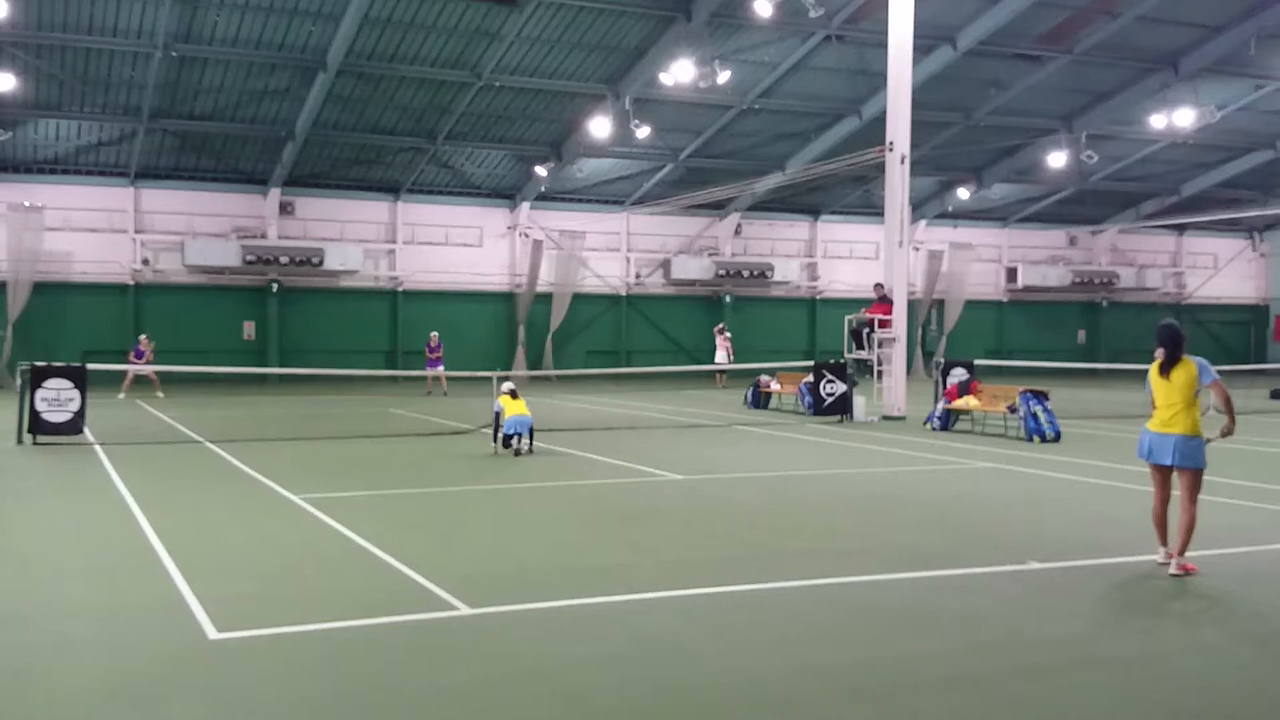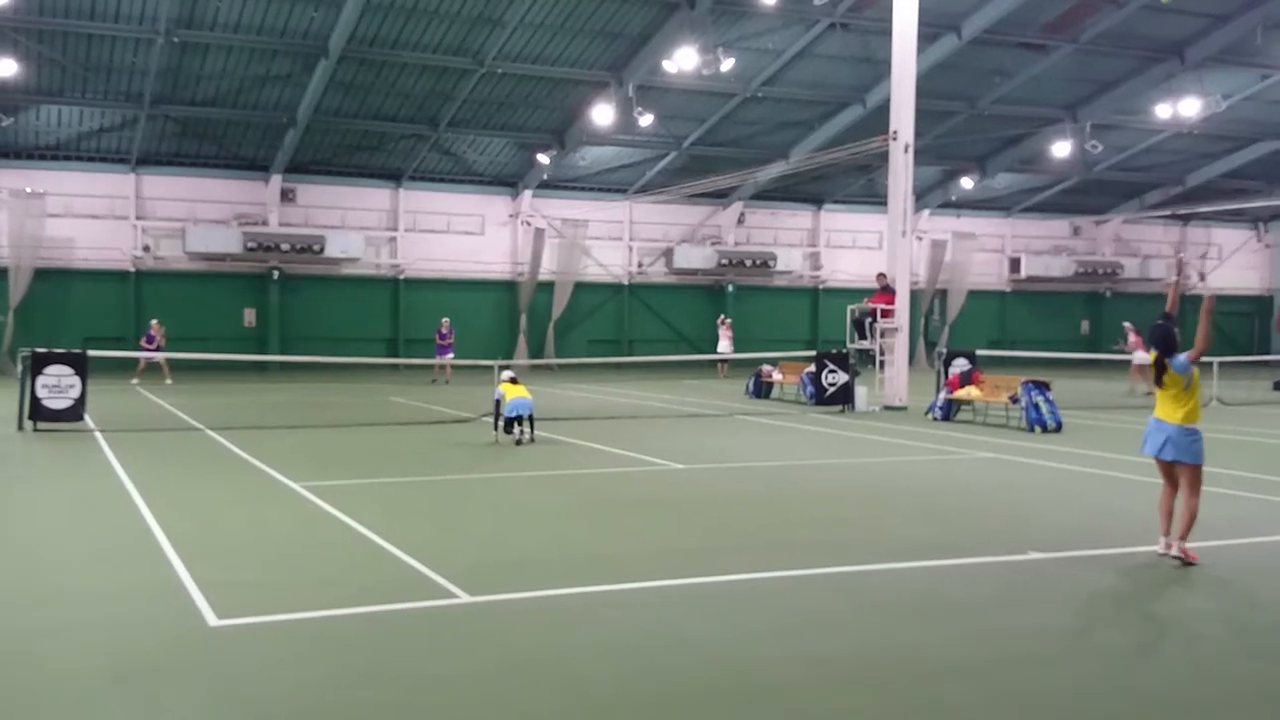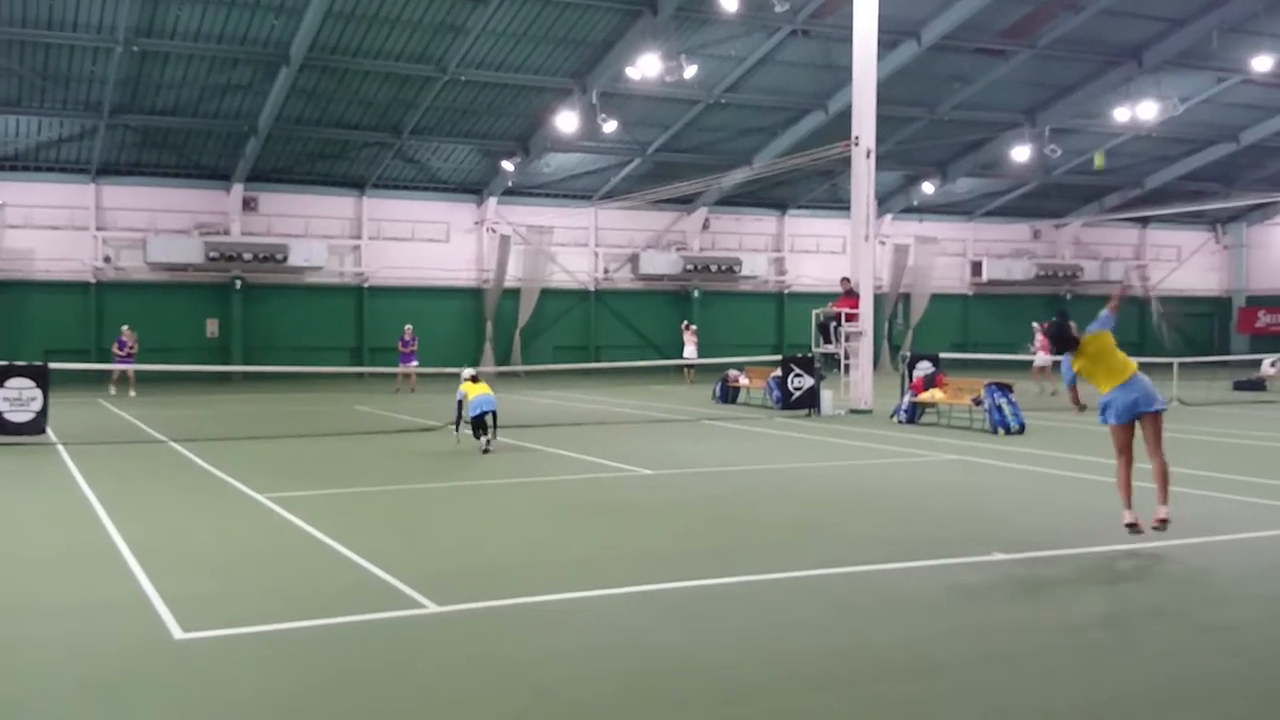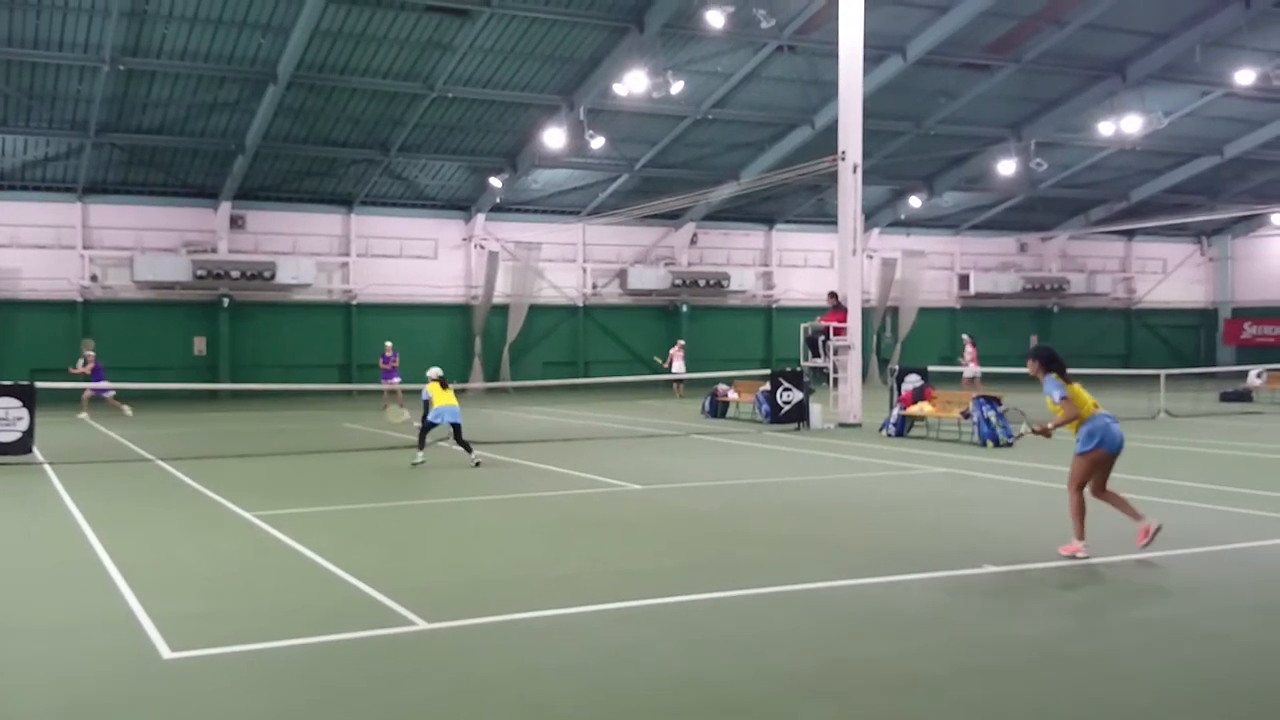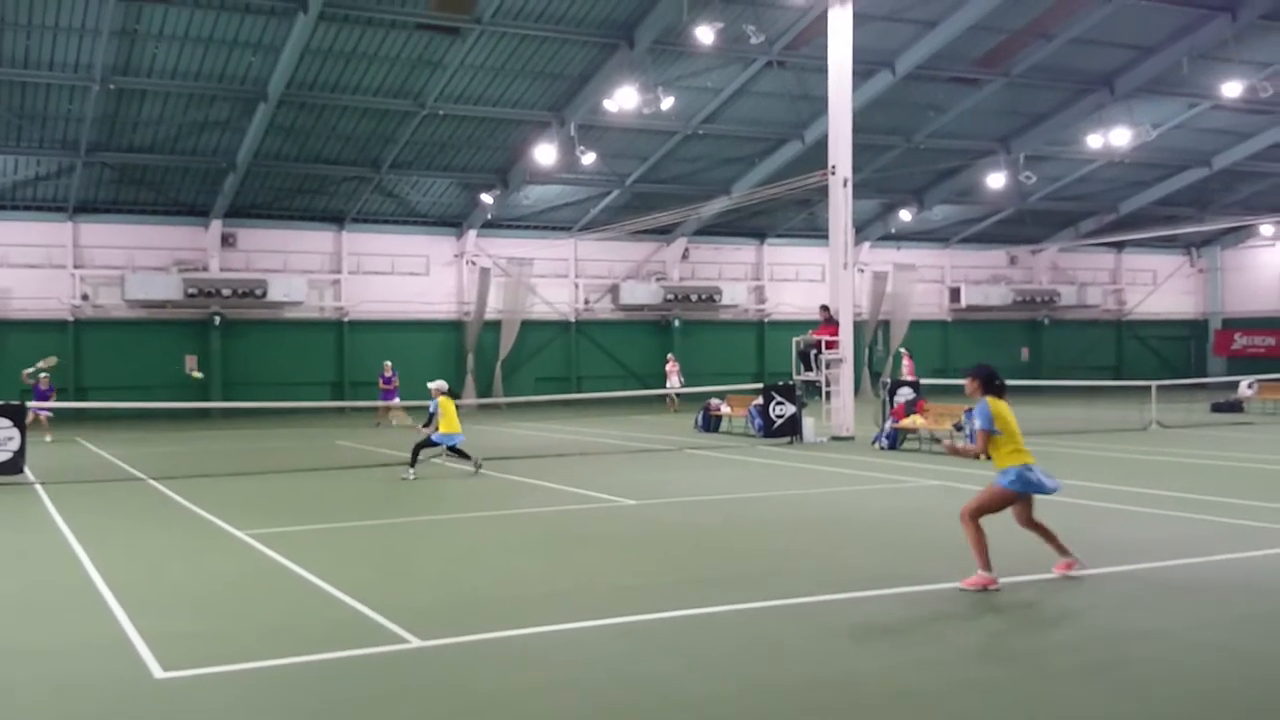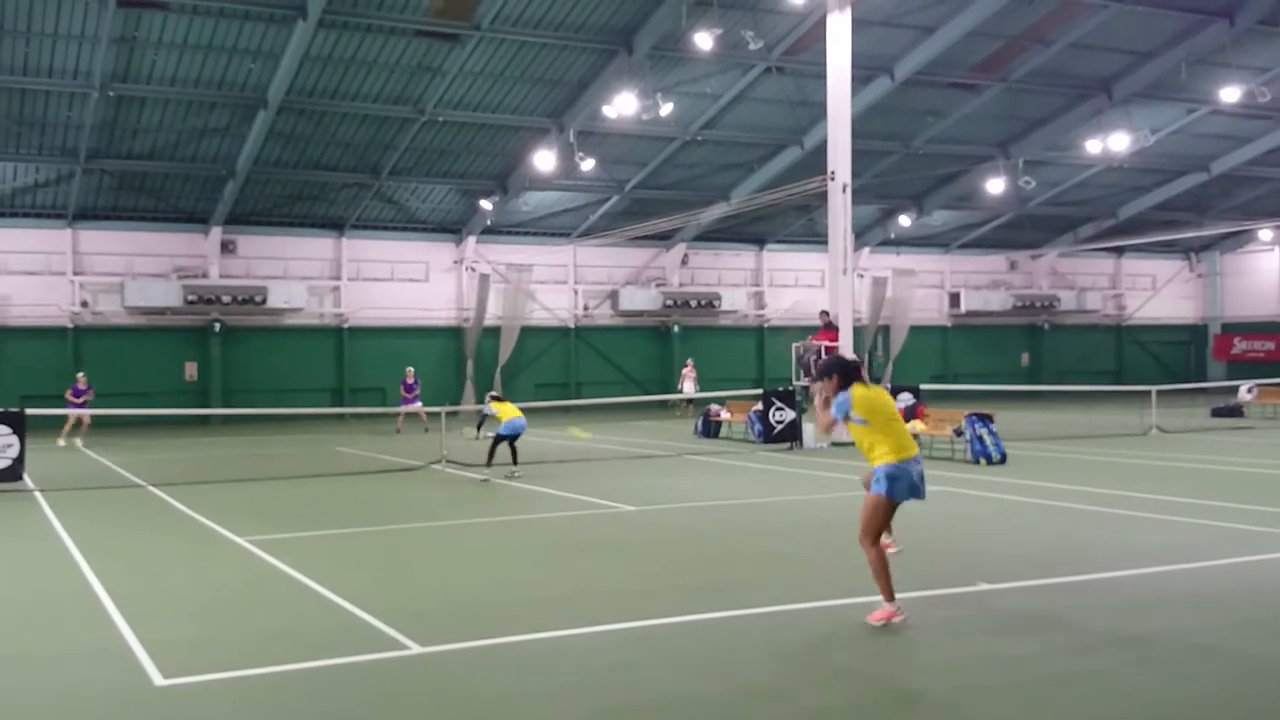
dt=0.7s
person 1, frame 1
left shoulder: (1154, 369)
right shoulder: (1197, 365)
right elbow: (1223, 395)
right wrist: (1231, 420)
left hip: (1156, 436)
right hip: (1186, 440)
left knee: (1161, 497)
right knee: (1188, 503)
left ankle: (1163, 550)
right ankle: (1178, 560)
person 1, frame 2
left shoulder: (1156, 357)
right shoulder: (1179, 365)
left elbow: (1168, 314)
right elbow: (1201, 349)
left wrist: (1177, 281)
right wrist: (1206, 312)
left hip: (1159, 430)
right hip: (1183, 434)
left knee: (1170, 487)
right knee: (1191, 494)
left ankle: (1165, 539)
right ankle: (1179, 545)
person 1, frame 3
left shoulder: (1067, 363)
right shoulder: (1095, 334)
left elbow: (1074, 400)
right elbow: (1112, 306)
left wrist: (1079, 405)
right wrist: (1120, 293)
left hip: (1116, 401)
right hip: (1140, 390)
left knee: (1124, 459)
right knee: (1156, 454)
left ankle: (1128, 514)
right ankle: (1162, 509)
person 1, frame 4
left shoulder: (1050, 382)
right shoulder: (1058, 378)
left elbow: (1072, 412)
left wrist: (1050, 426)
right wrist: (1049, 427)
left hip: (1096, 434)
right hip: (1109, 430)
left knee: (1075, 486)
right knee: (1097, 490)
left ankle: (1078, 544)
right ankle: (1145, 524)
person 1, frame 5
left shoulder: (982, 407)
right shoulder: (999, 403)
left elbow: (979, 449)
left wrist: (959, 448)
right wrist: (964, 449)
left hip: (1014, 475)
right hip: (1025, 470)
left knee: (968, 514)
right knee: (1025, 520)
left ankle: (985, 574)
right ankle: (1068, 559)
person 1, frame 6
left shoulder: (845, 398)
right shoulder: (875, 390)
left elbow: (825, 428)
left wrist: (821, 405)
left hip: (893, 470)
right hip: (909, 463)
left knee: (868, 540)
right knee: (869, 481)
left ankle: (891, 606)
right ankle: (888, 537)
